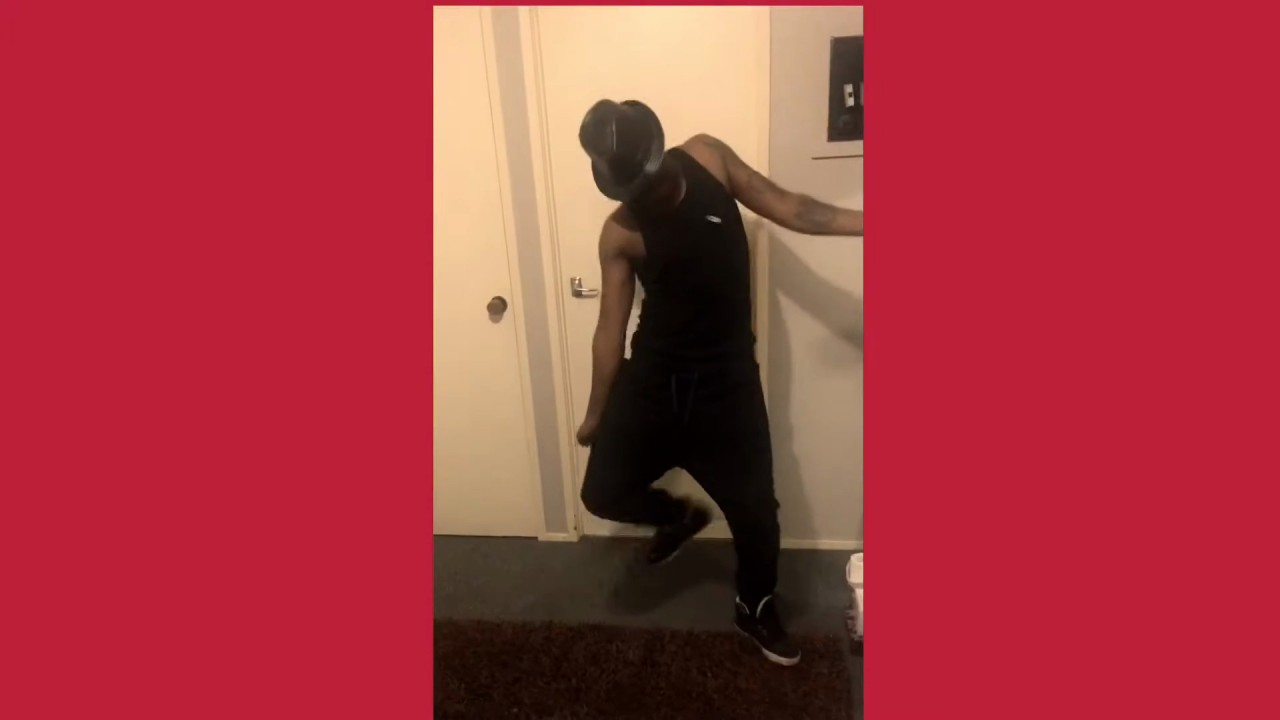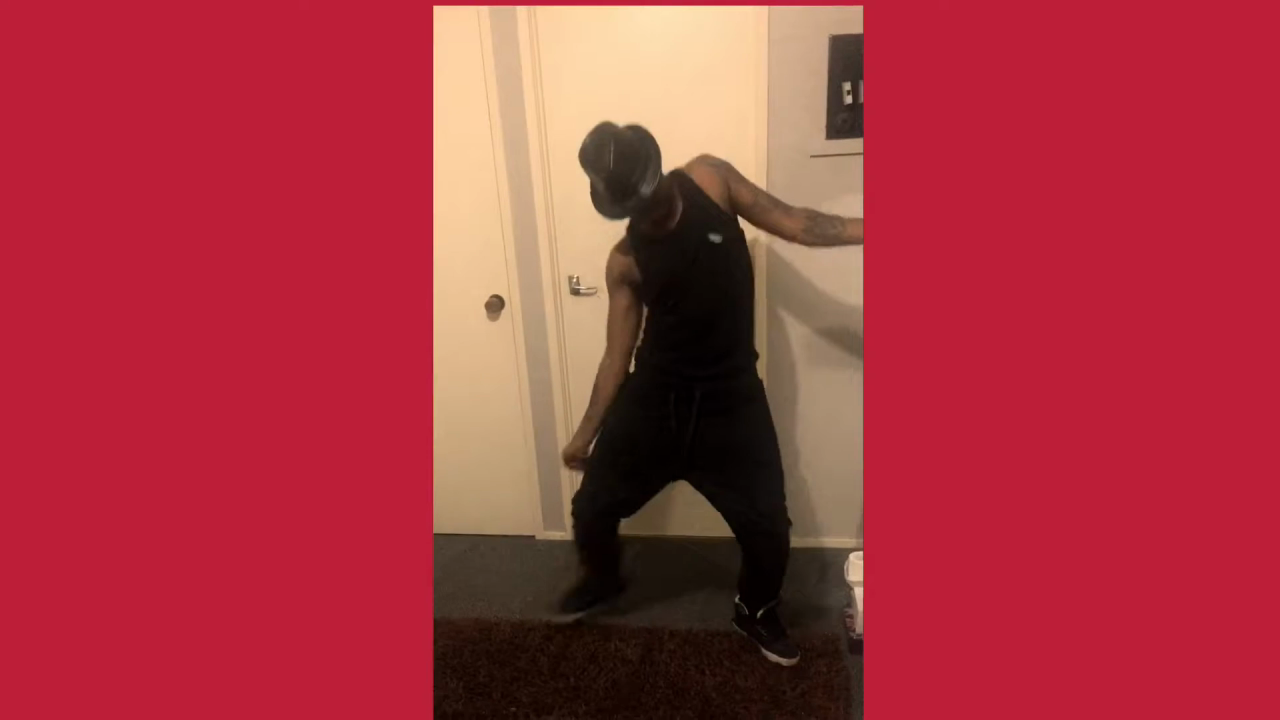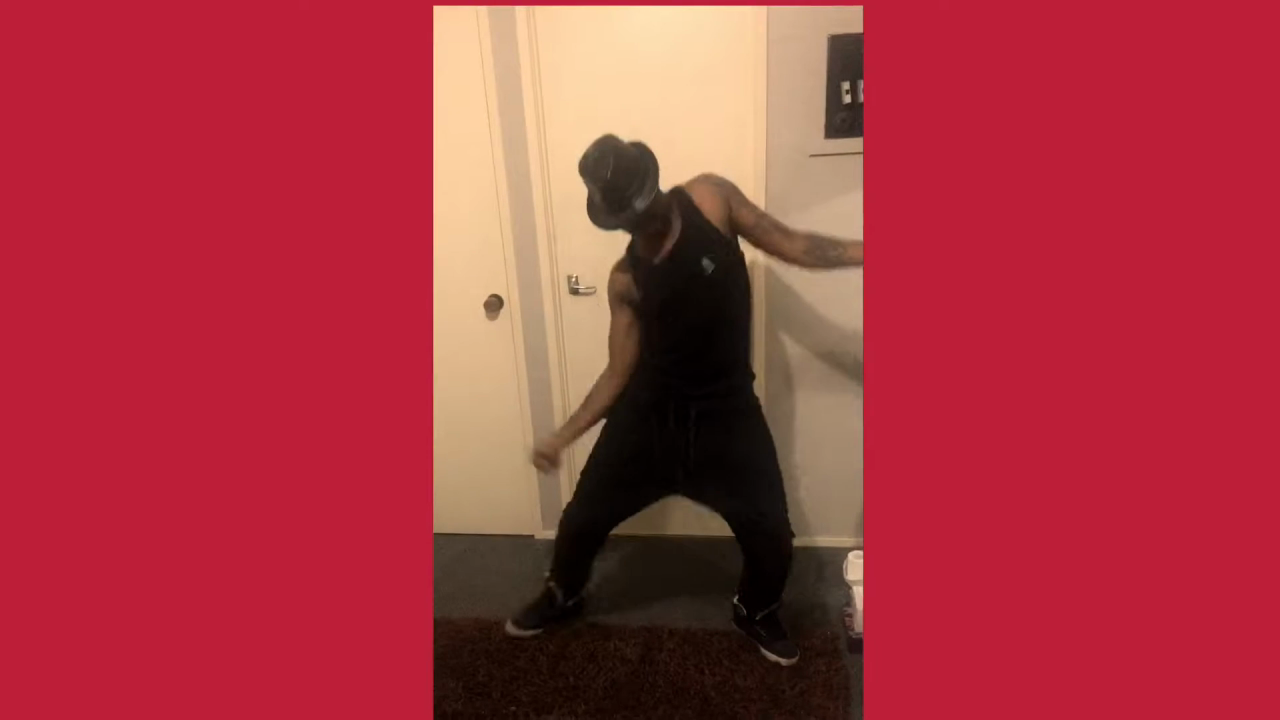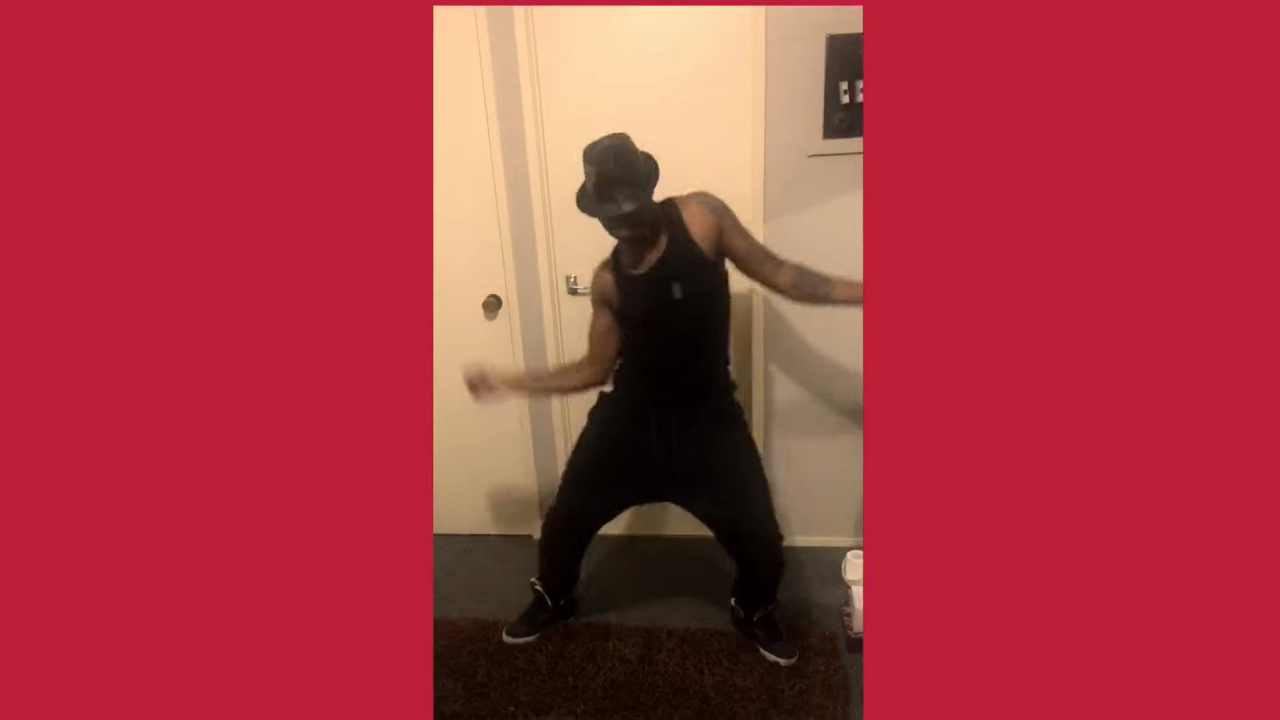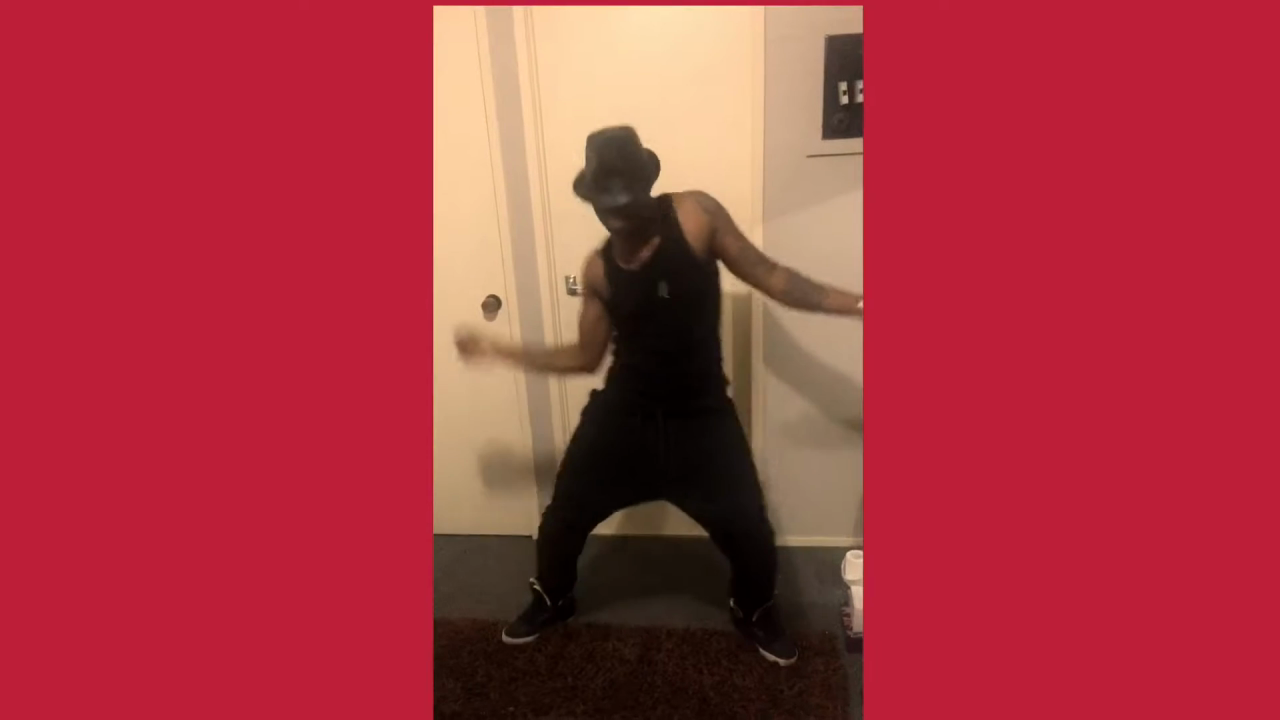
dt=0.1s
person 1, frame 1
left shoulder: (707, 156)
right shoulder: (620, 232)
left elbow: (786, 208)
right elbow: (612, 325)
left wrist: (868, 221)
right wrist: (595, 414)
left hip: (728, 382)
right hip: (651, 381)
left knee: (754, 511)
right knee: (603, 493)
left ankle: (756, 608)
right ankle: (678, 517)
person 1, frame 2
left shoulder: (707, 177)
right shoulder: (625, 261)
left elbow: (789, 222)
right elbow: (618, 355)
left wrist: (871, 233)
right wrist: (584, 438)
left hip: (732, 400)
right hip: (654, 399)
left knee: (766, 527)
right knee: (592, 507)
left ankle: (756, 612)
right ankle: (602, 578)
person 1, frame 3
left shoulder: (709, 196)
right shoulder: (625, 276)
left elbow: (789, 245)
right elbow: (619, 371)
left wrist: (868, 250)
right wrist: (562, 436)
left hip: (727, 413)
right hip: (648, 412)
left knee: (771, 536)
right knee: (583, 519)
left ankle: (756, 612)
right ankle: (562, 596)
person 1, frame 4
left shoulder: (702, 216)
right shoulder: (608, 277)
left elbow: (777, 274)
right elbow: (597, 368)
left wrist: (862, 291)
right wrist: (511, 383)
left hip: (709, 419)
right hip: (629, 418)
left knee: (759, 538)
right knee: (566, 520)
left ankle: (754, 612)
right ankle: (552, 600)
person 1, frame 5
left shoulder: (697, 215)
right shoulder: (599, 268)
left elbow: (768, 277)
right elbow: (585, 356)
left wrist: (858, 304)
right wrist: (499, 350)
left hip: (702, 417)
right hip: (623, 415)
left knee: (751, 536)
right knee: (563, 519)
left ankle: (754, 612)
right ankle: (552, 600)
